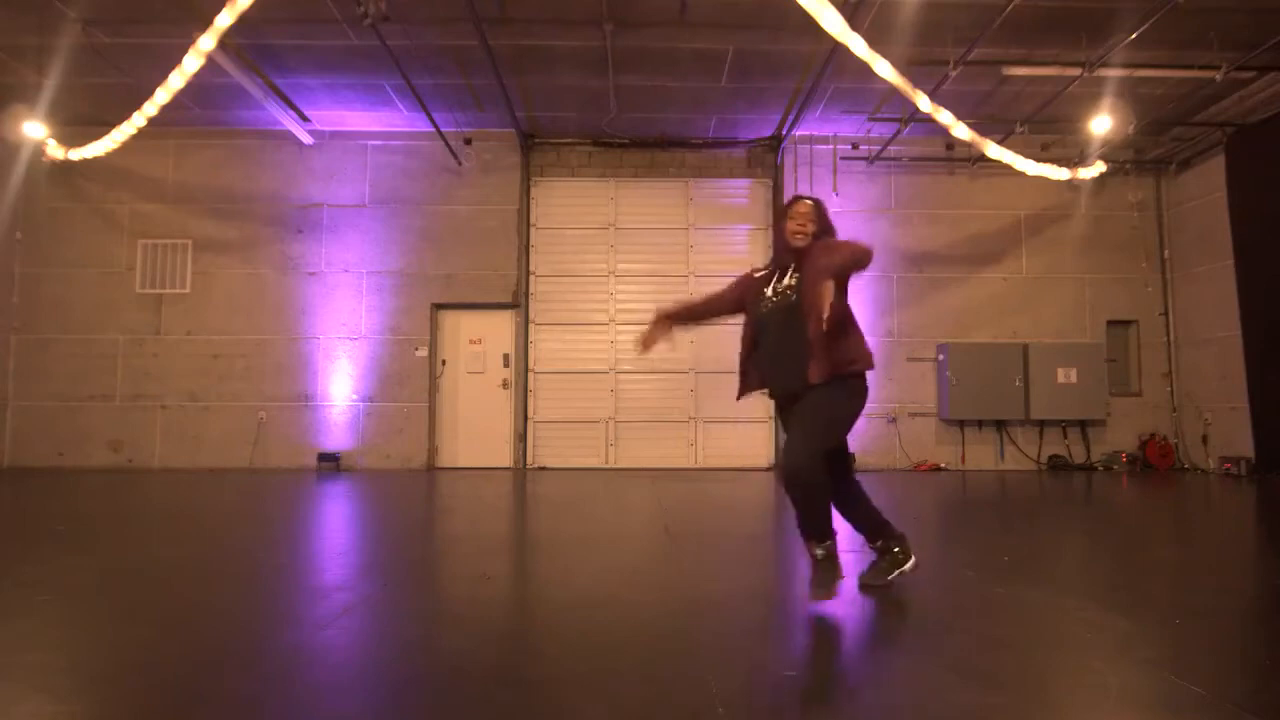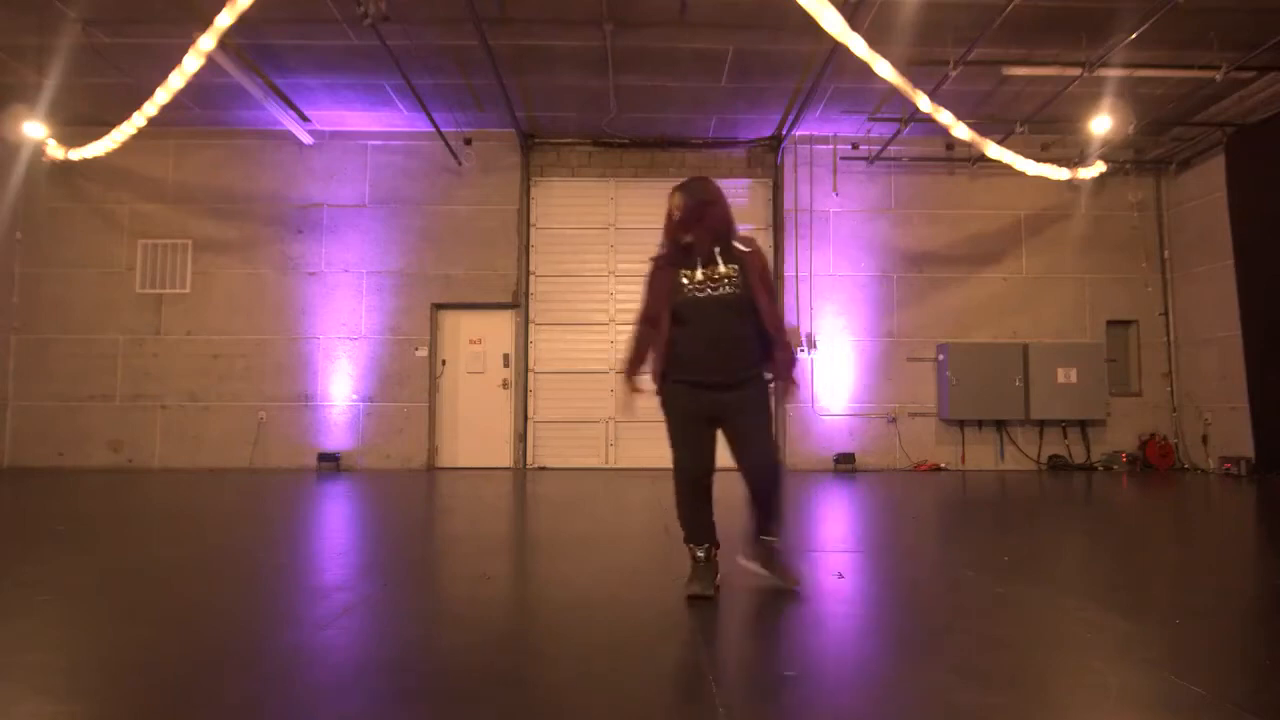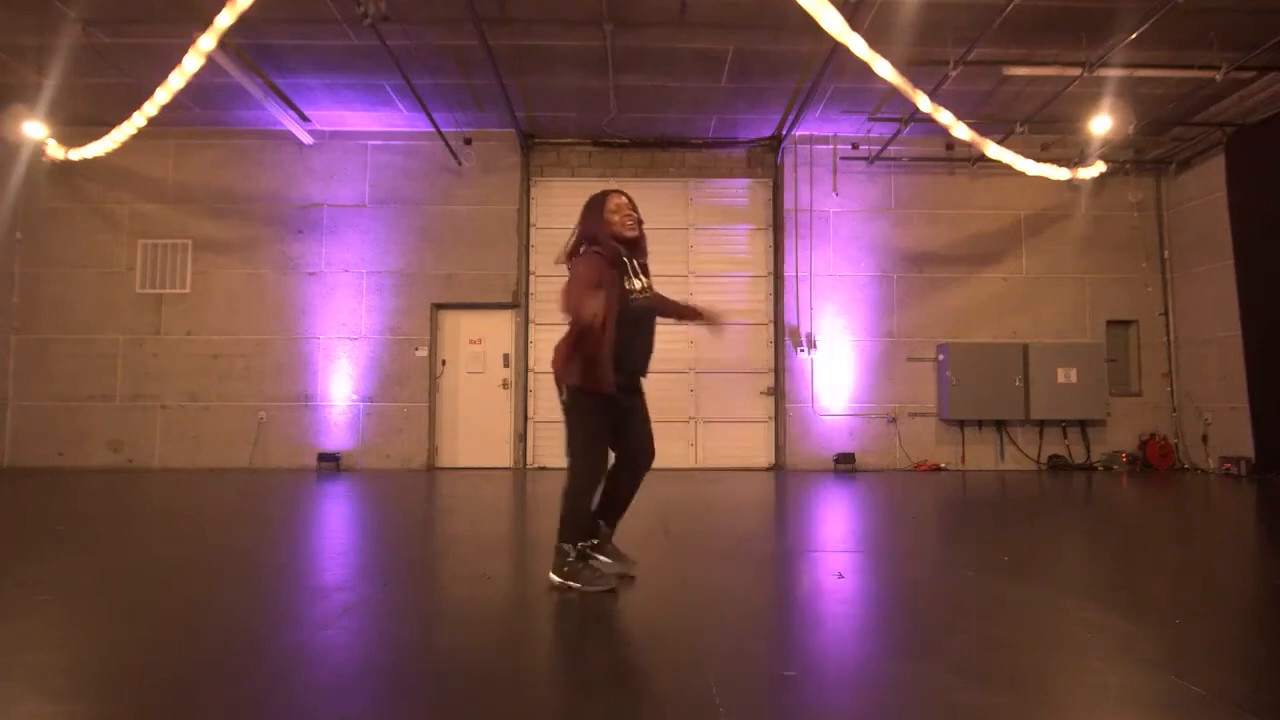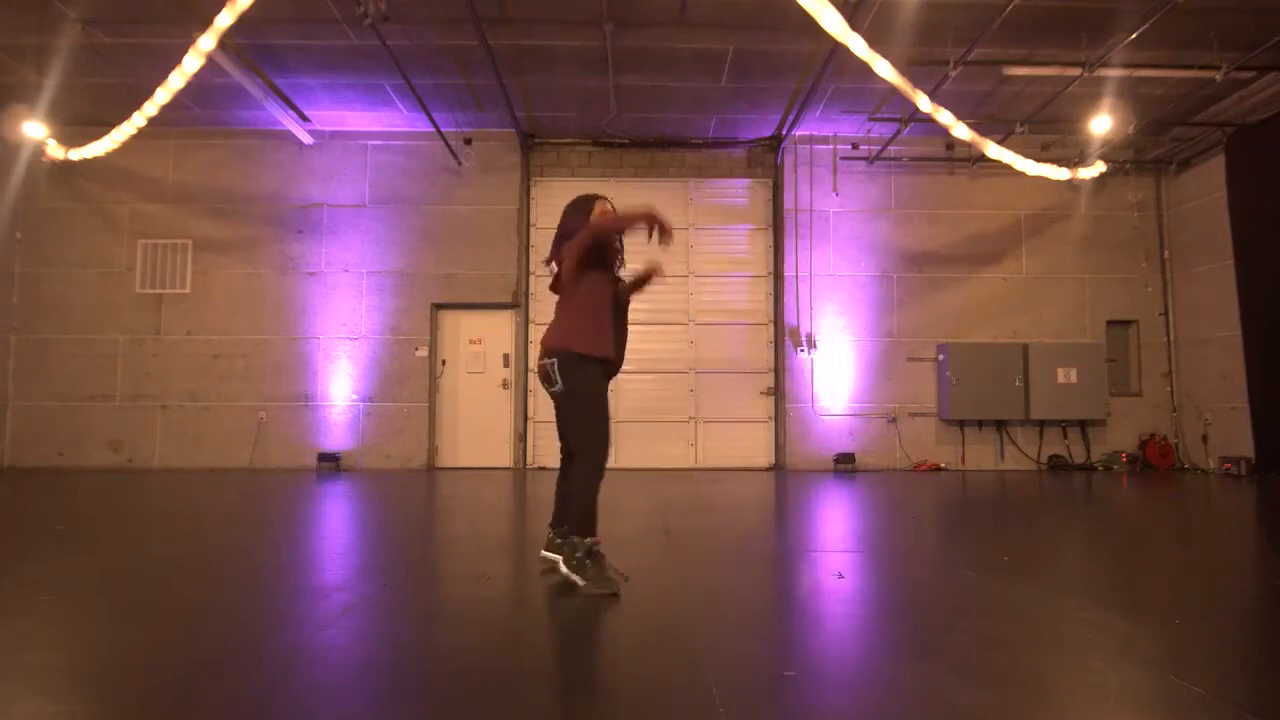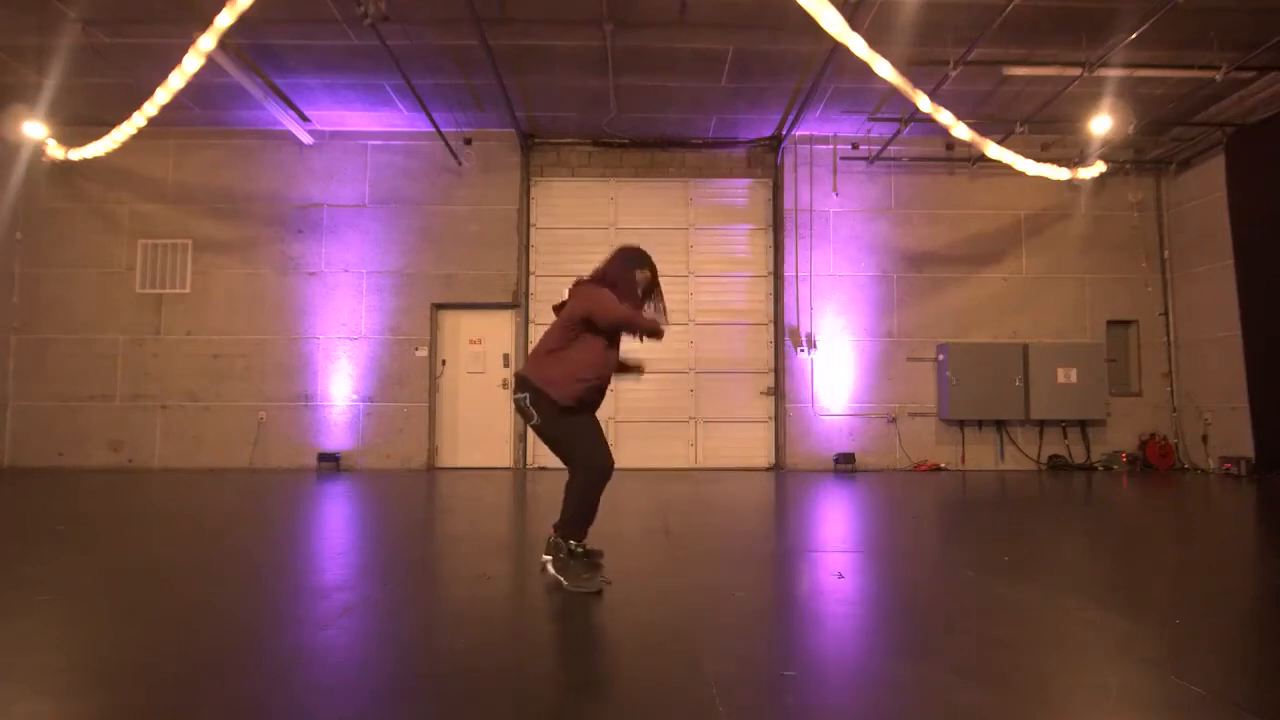
dt=0.7s
person 1, frame 1
left shoulder: (824, 255)
right shoulder: (760, 279)
left elbow: (859, 253)
right elbow: (713, 304)
left wrist: (830, 276)
right wrist: (669, 317)
left hip: (835, 384)
right hip: (791, 395)
left knee: (798, 466)
right knee: (833, 479)
left ankle: (822, 552)
right ankle: (893, 550)
person 1, frame 2
left shoulder: (746, 254)
right shoulder: (667, 264)
left elbow: (771, 311)
right elbow: (650, 319)
left wrist: (786, 361)
right wrist: (632, 369)
left hip: (744, 385)
right hip: (684, 388)
left knee: (764, 468)
right knee: (693, 474)
left ankle: (763, 546)
right ankle: (704, 560)
person 1, frame 3
left shoulder: (635, 264)
right shoulder: (594, 261)
left elbow: (653, 303)
right elbow: (575, 297)
left wrist: (695, 313)
right wrist: (588, 306)
left hip: (624, 379)
right hip: (587, 378)
left knee: (639, 457)
right knee: (587, 466)
left ankle: (597, 537)
right ankle: (569, 560)
person 1, frame 4
left shoulder: (598, 265)
right shoulder: (581, 252)
left elbow: (612, 299)
right elbow: (604, 223)
left wrist: (642, 279)
right wrist: (652, 219)
left hip: (585, 366)
right hip: (571, 364)
left knee: (578, 455)
right knee: (591, 453)
left ankle: (560, 538)
right ankle: (578, 553)
person 1, frame 5
left shoulder: (601, 305)
right shoulder: (593, 296)
right elbow: (622, 315)
left wrist: (627, 365)
right wrist: (652, 325)
left hip: (567, 396)
right hip: (542, 393)
left knee: (594, 466)
right knee: (595, 465)
left ankle: (562, 544)
right ankle: (565, 553)
